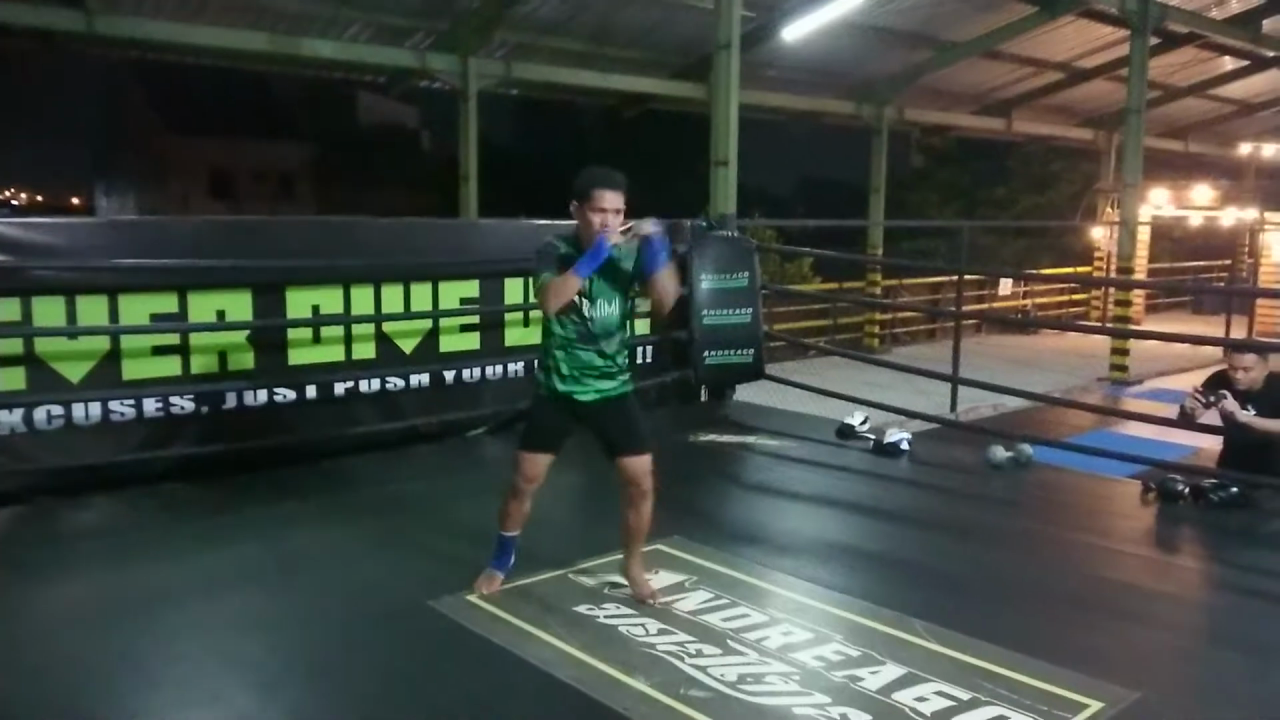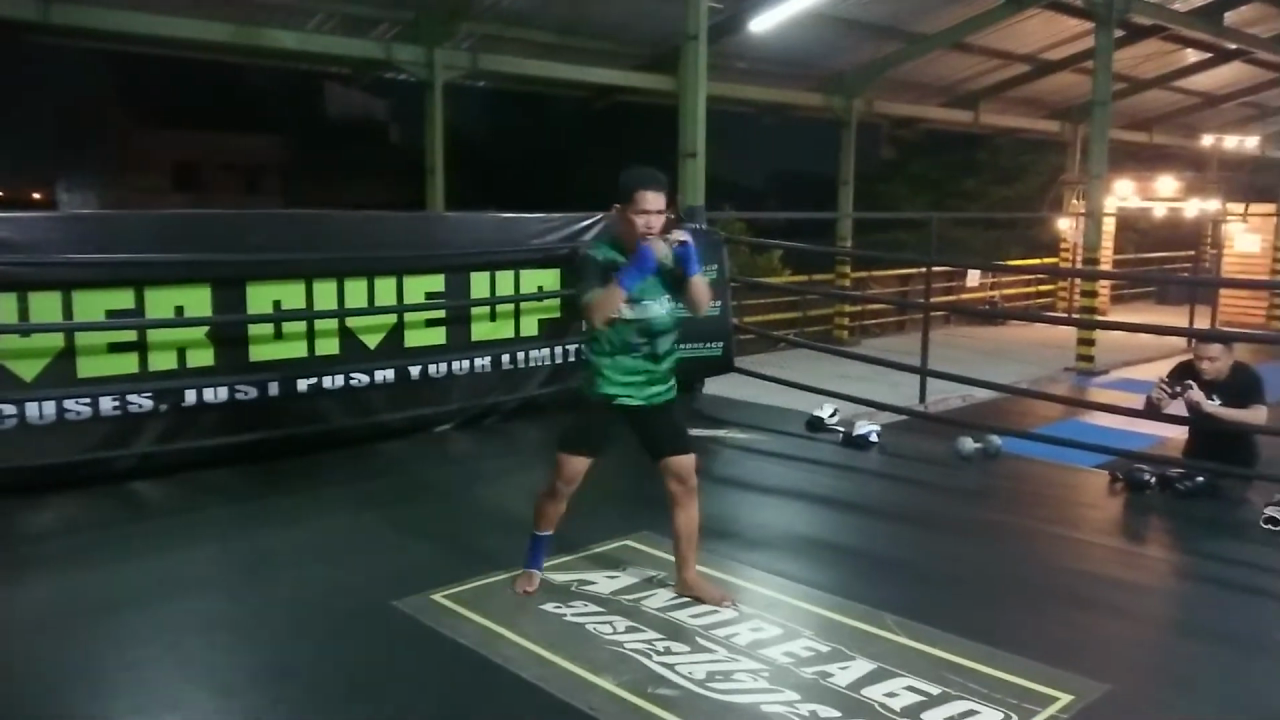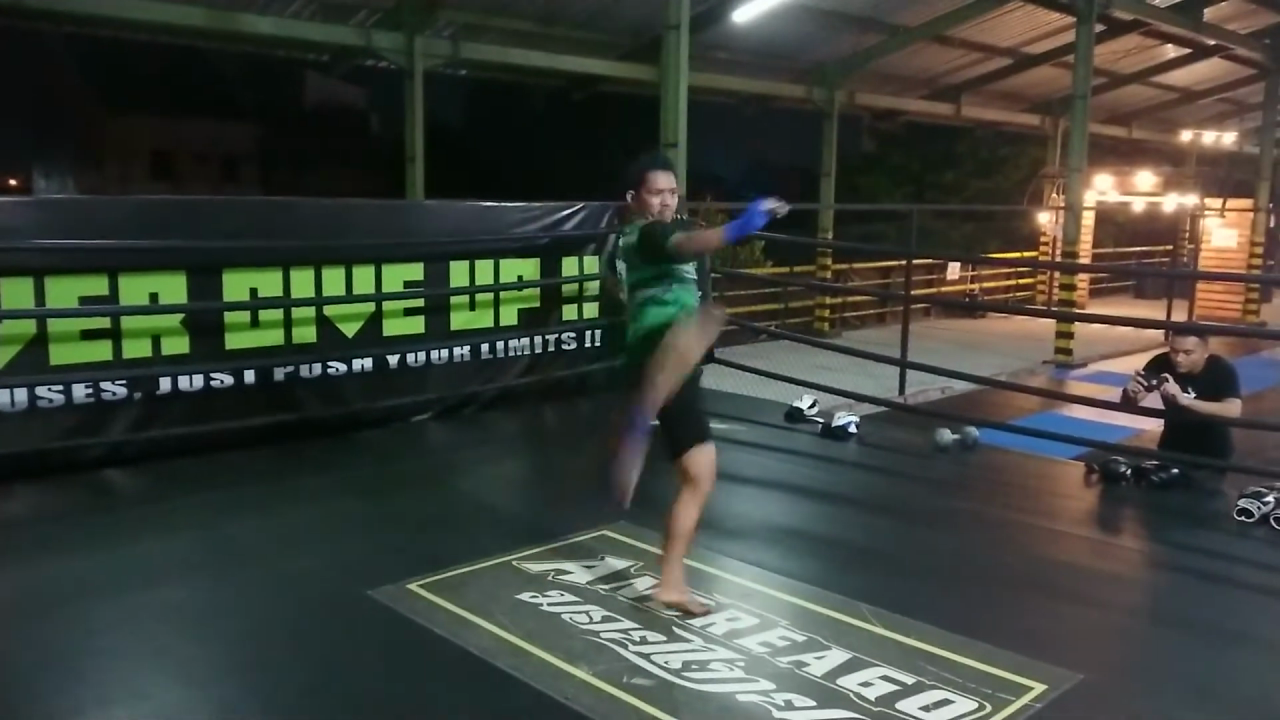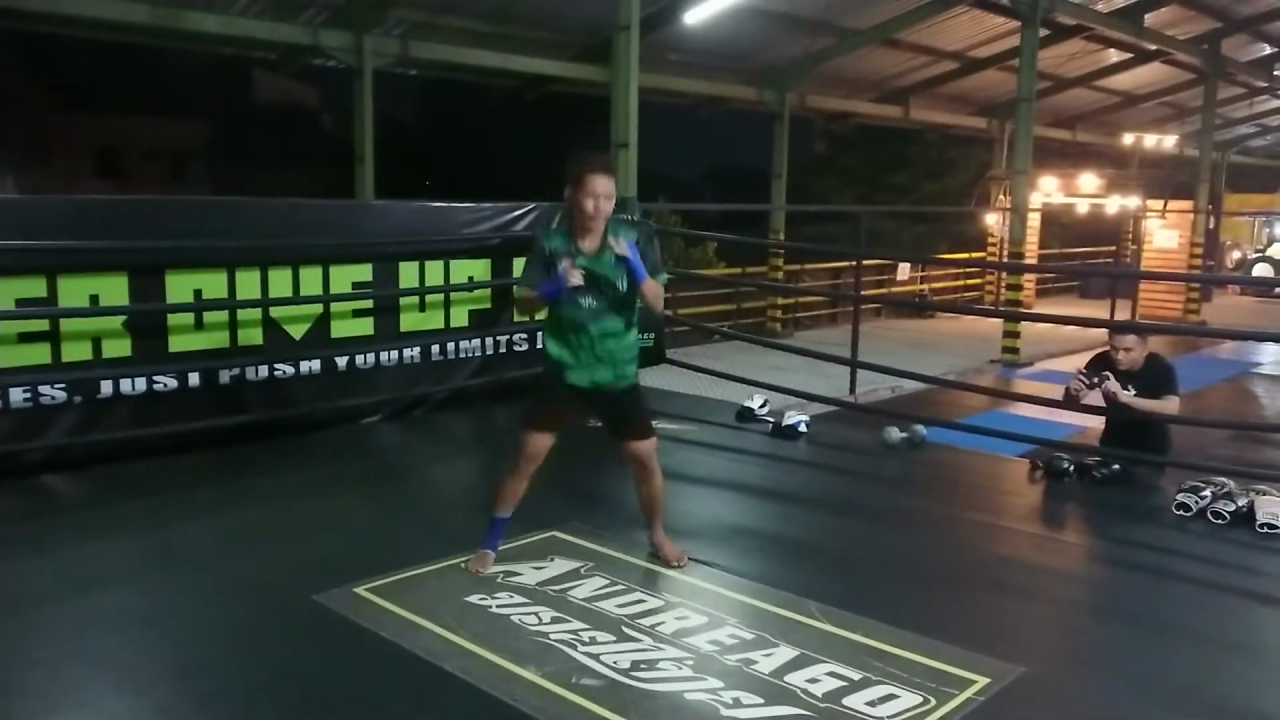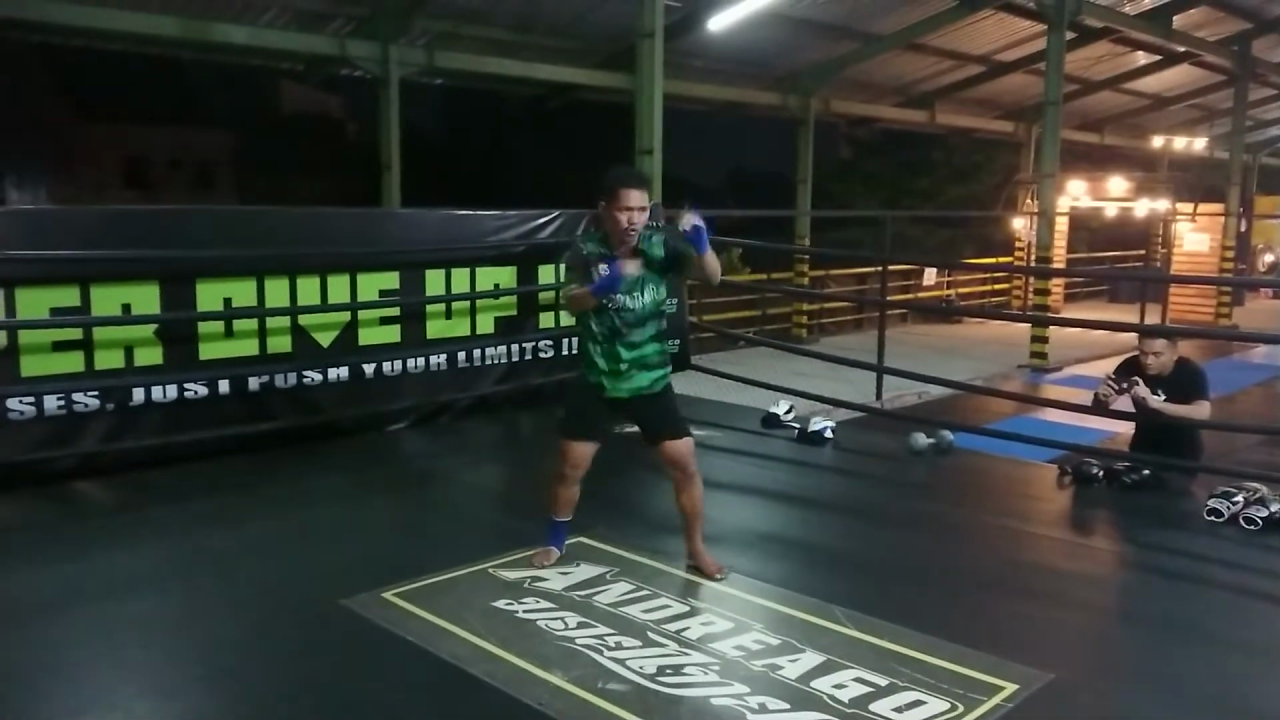
dt=1s
person 1, frame 1
left shoulder: (628, 253)
right shoulder: (554, 252)
left elbow: (665, 302)
right elbow: (549, 302)
left wrist: (656, 250)
right wrist: (593, 255)
left hip: (611, 389)
right hip: (557, 388)
left knee: (641, 482)
right knee: (525, 479)
left ankle: (633, 565)
right ankle: (502, 559)
person 1, frame 2
left shoulder: (667, 254)
right shoulder: (596, 258)
left elbow: (700, 306)
right elbow: (596, 315)
left wrist: (689, 262)
right wrist: (635, 268)
left hip: (656, 392)
right hip: (605, 391)
left knee: (684, 481)
right knee: (565, 478)
left ankle: (687, 575)
right ankle: (534, 561)
person 1, frame 3
left shoulder: (631, 244)
right shoulder: (647, 235)
right elbow: (693, 242)
right wrist: (744, 224)
right hip: (659, 351)
left knee: (700, 477)
right knee: (700, 324)
left ankle: (672, 583)
right ankle: (638, 421)
person 1, frame 4
left shoulder: (633, 240)
right shoulder: (549, 246)
left elbow: (656, 303)
right elbow: (524, 302)
left wrist: (633, 266)
right wrist: (554, 286)
left hip: (616, 375)
right hip: (565, 373)
left knee: (646, 459)
right knee: (527, 459)
left ankle: (658, 536)
right ankle: (493, 539)
person 1, frame 5
left shoulder: (661, 245)
right shoulder: (586, 253)
left elbow: (711, 276)
right elbow: (573, 304)
left wrist: (698, 236)
right wrist: (608, 280)
left hip: (650, 382)
right hip: (598, 383)
left knee: (685, 465)
right knee: (571, 466)
left ankle: (696, 549)
right ankle: (556, 540)
